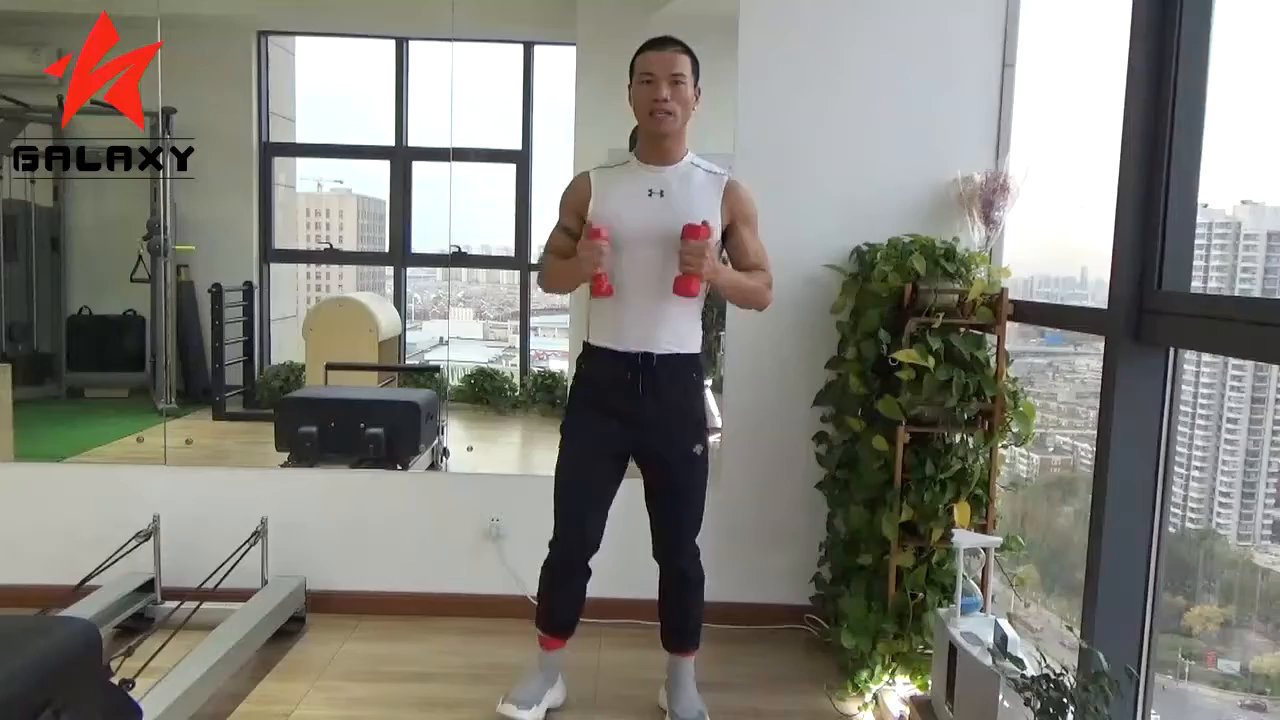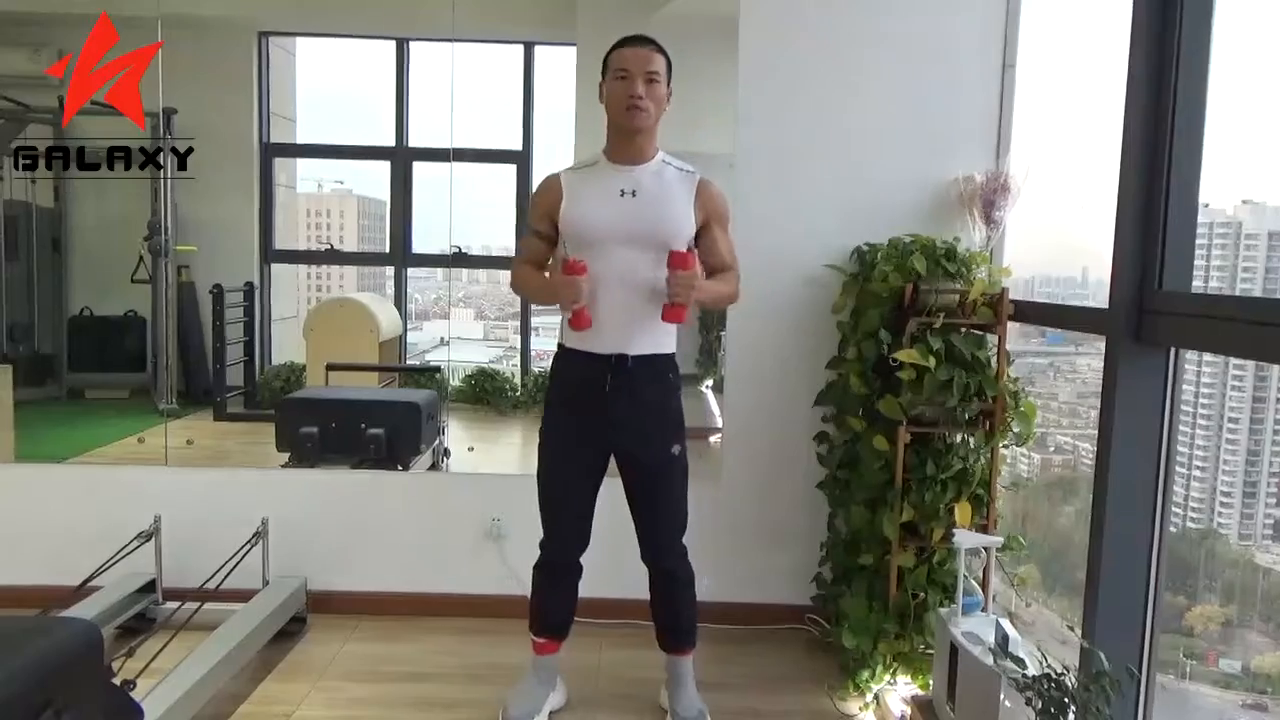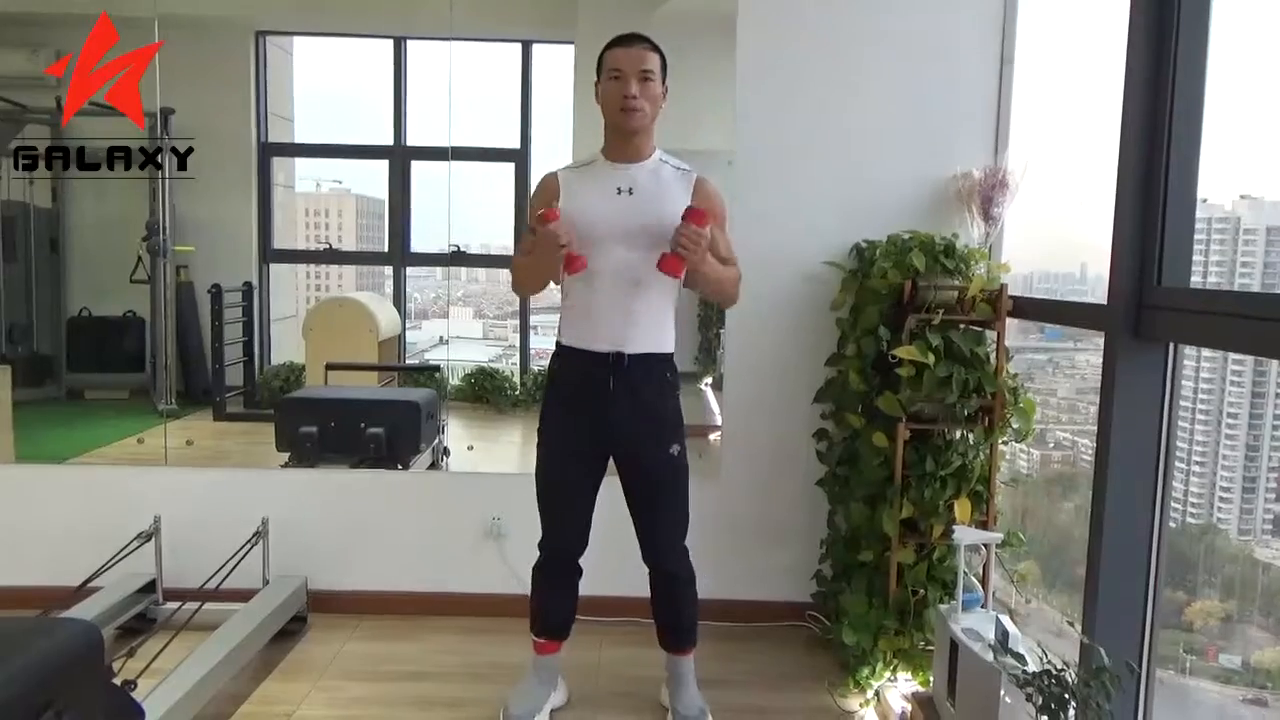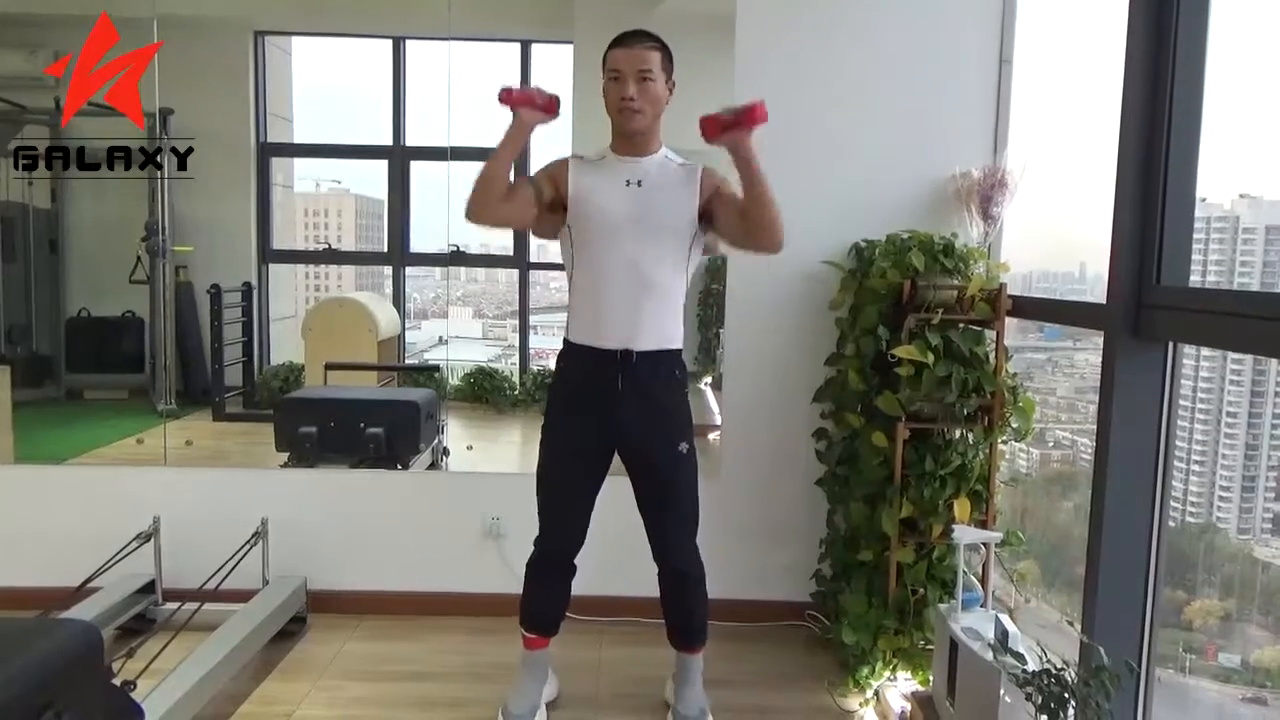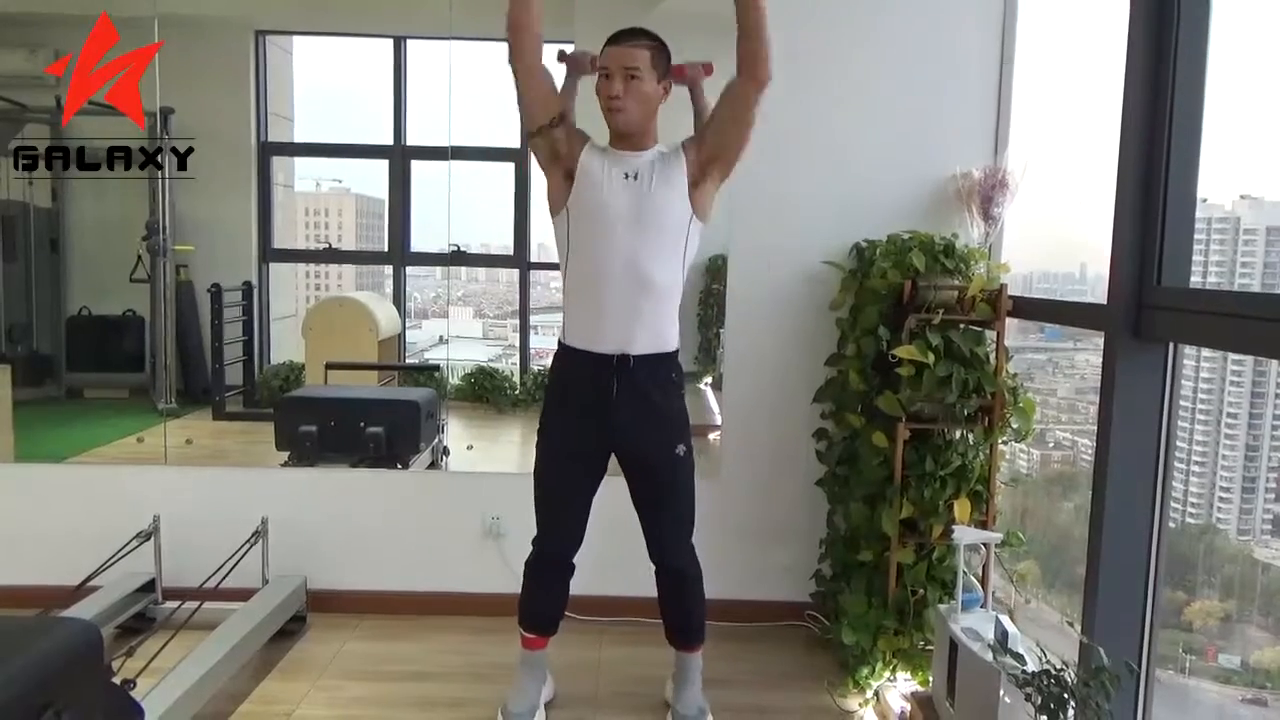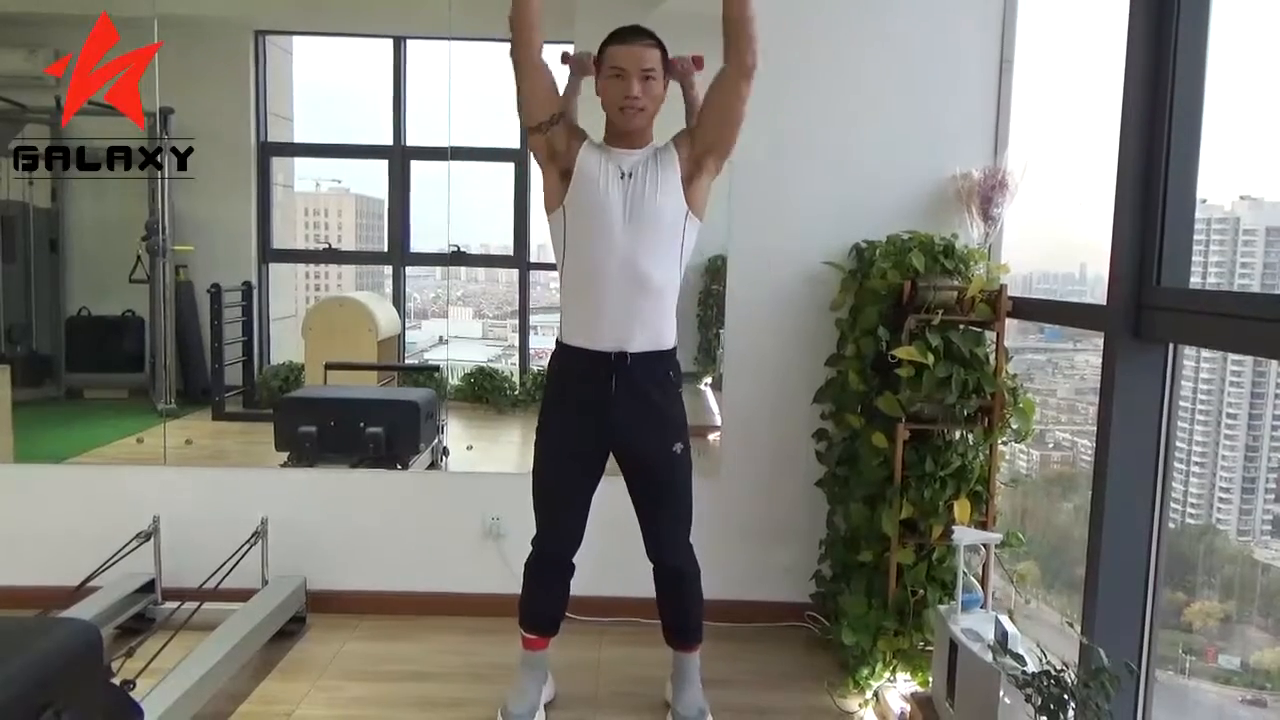
dt=0.3s
person 1, frame 1
left shoulder: (725, 193)
right shoulder: (589, 188)
left elbow: (762, 290)
right elbow: (547, 271)
left wrist: (715, 270)
right wrist: (578, 266)
left hip: (677, 383)
right hip: (601, 379)
left knee: (678, 547)
right knee: (572, 536)
person 1, frame 2
left shoulder: (698, 193)
right shoulder: (561, 189)
left elbow: (730, 279)
right elbow: (522, 274)
left wrist: (698, 289)
right wrist: (554, 287)
left hip: (652, 382)
right hip: (576, 379)
left knee: (666, 545)
right knee: (561, 541)
person 1, frame 3
left shoulder: (694, 190)
right shoulder: (559, 188)
left elbow: (730, 292)
right elbow: (523, 285)
left wrist: (701, 258)
right wrist: (542, 252)
left hip: (650, 382)
right hip: (575, 378)
left knee: (666, 547)
right knee: (560, 542)
person 1, frame 4
left shoulder: (700, 182)
right shoulder: (568, 176)
left elbow: (770, 241)
right elbow: (482, 211)
left wrist: (744, 154)
right wrist: (517, 133)
left hip: (659, 379)
right hip: (582, 375)
left knee: (677, 544)
right knee: (557, 537)
person 1, frame 5
left shoulder: (696, 169)
right shoulder: (569, 160)
left elbow: (753, 75)
right elbow: (524, 60)
left hip: (654, 381)
right hip: (578, 376)
left knee: (673, 547)
right knee: (554, 541)
person 1, frame 6
left shoulder: (690, 164)
right shoulder: (567, 157)
left elbow: (741, 66)
left hip: (652, 378)
right hip: (576, 375)
left knee: (671, 546)
right knee: (553, 540)
